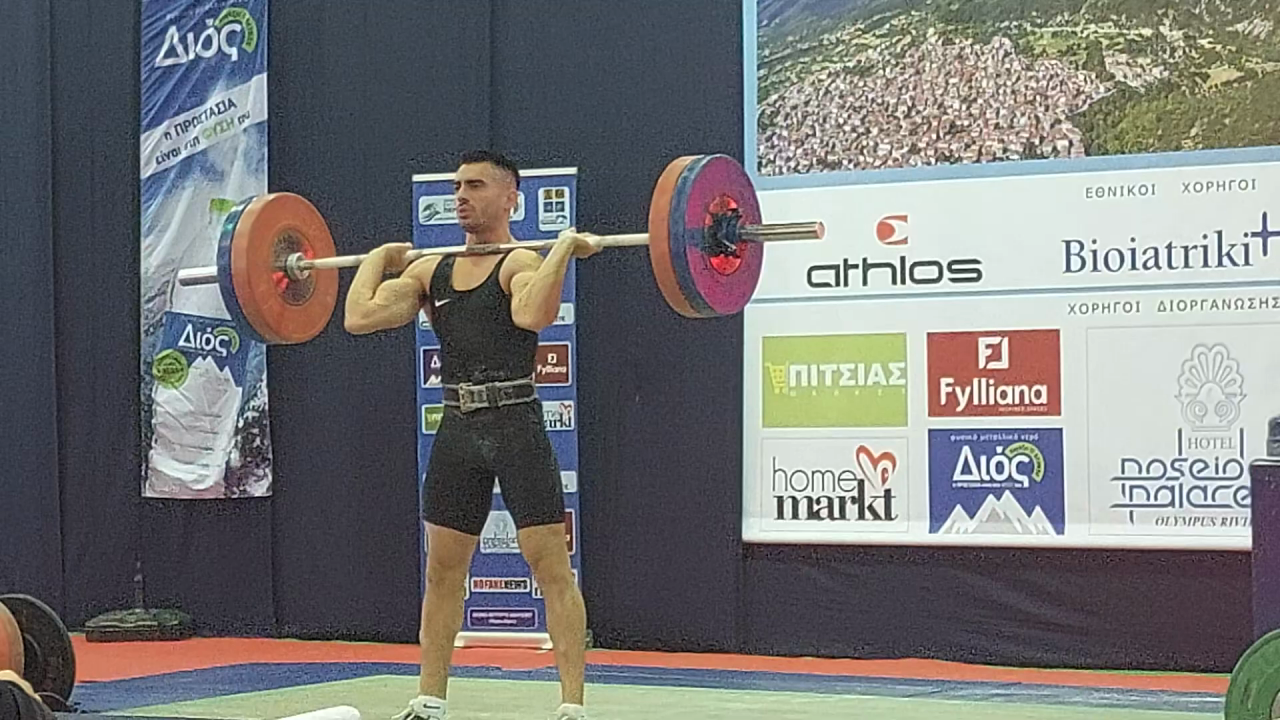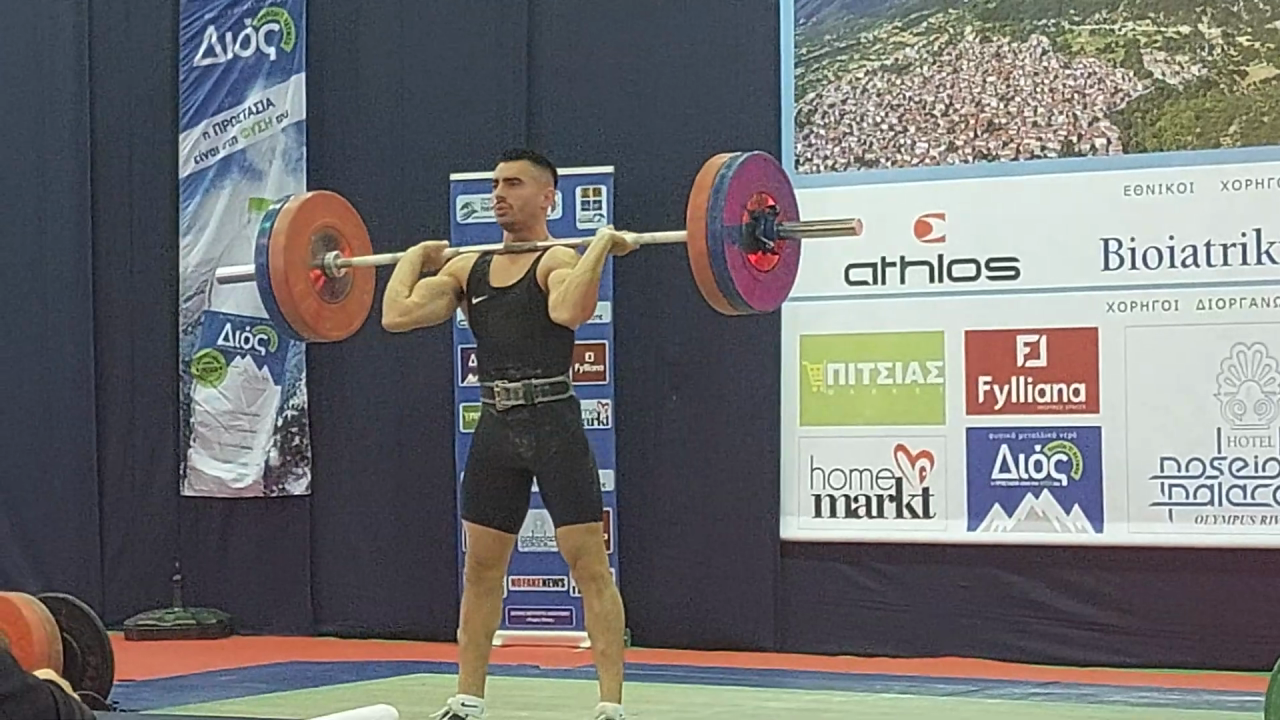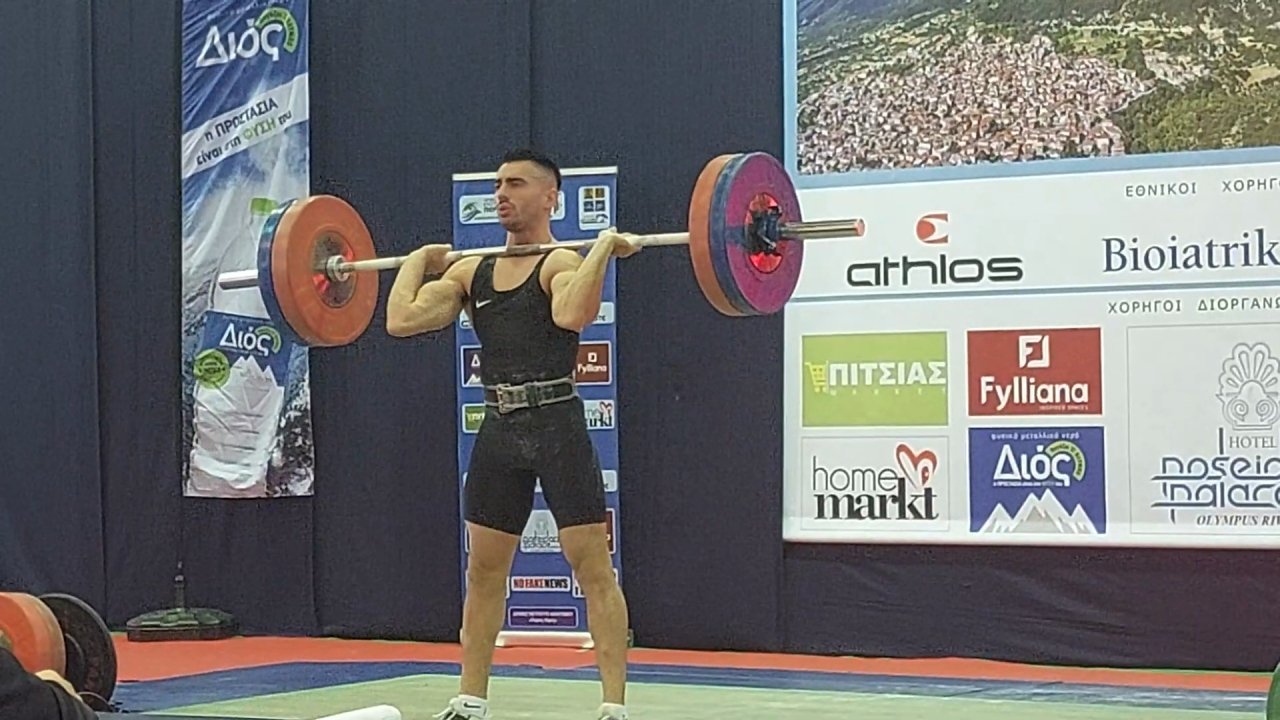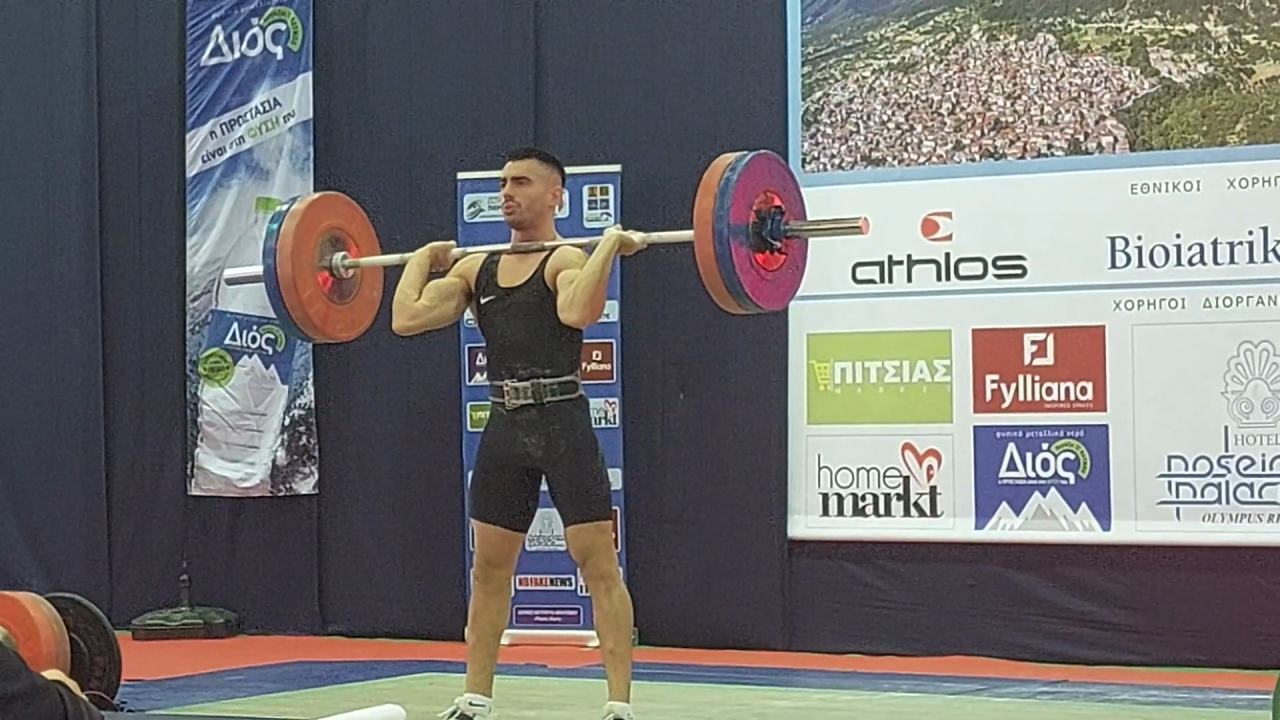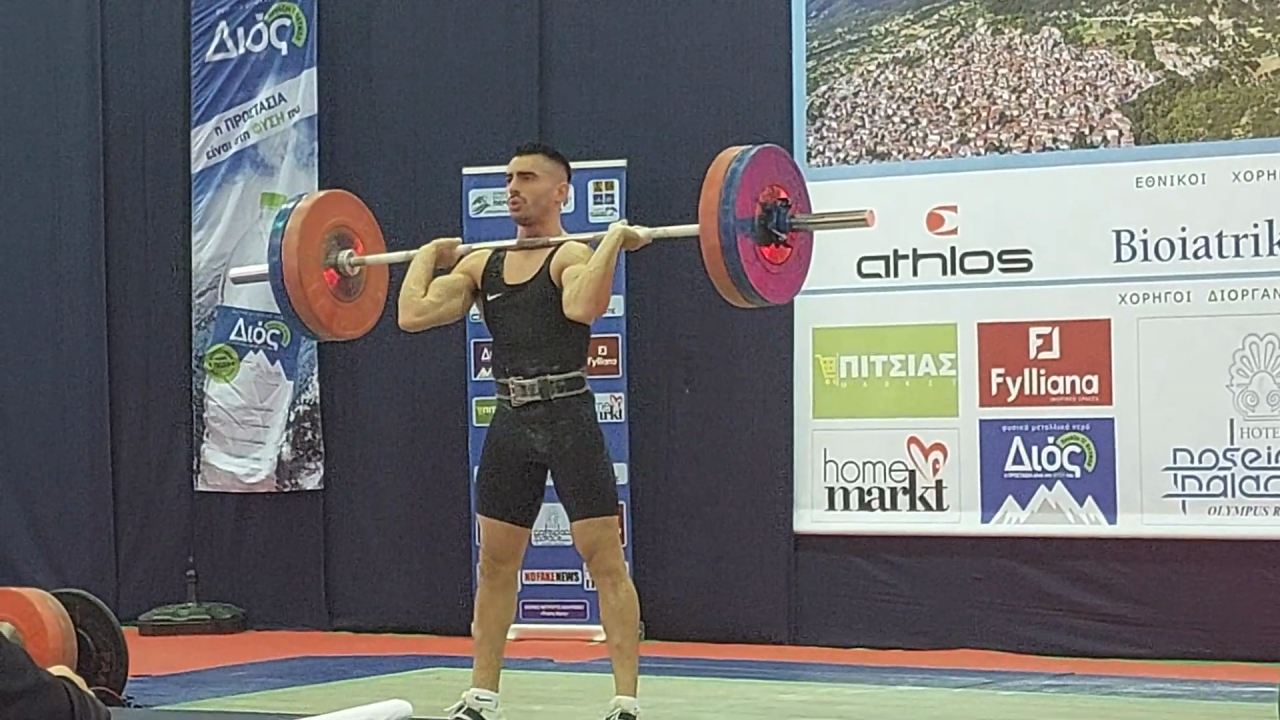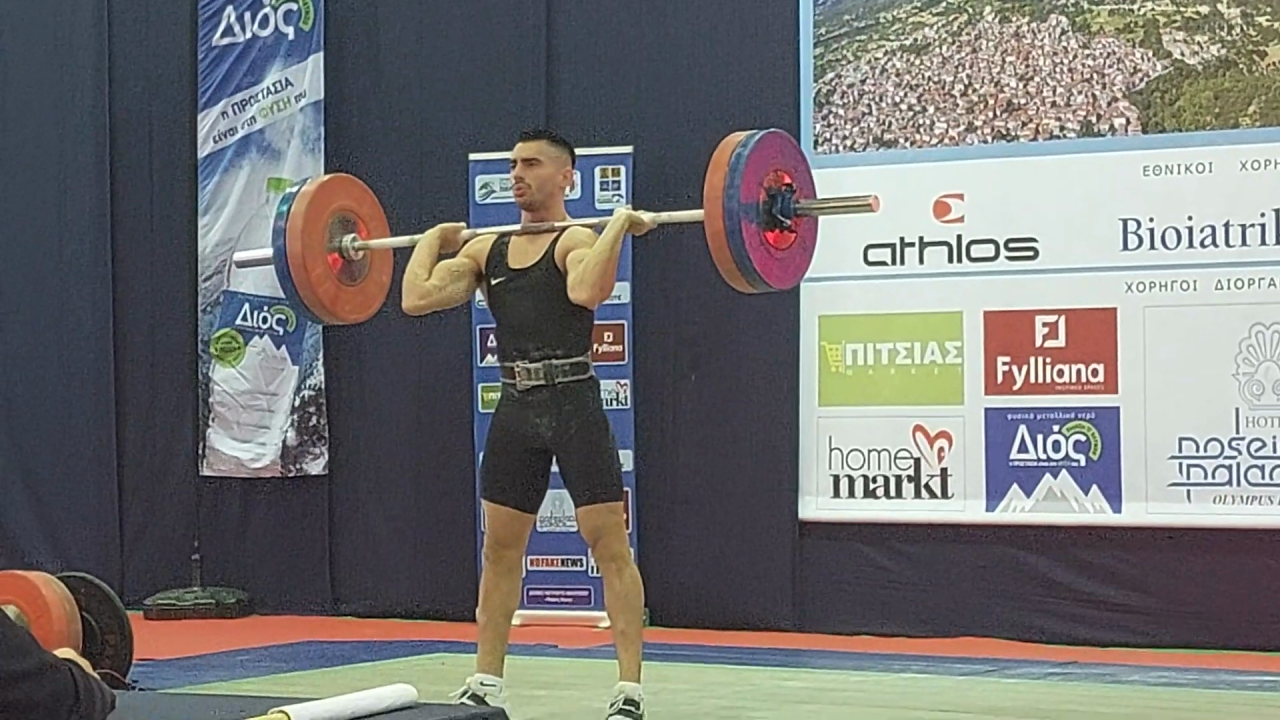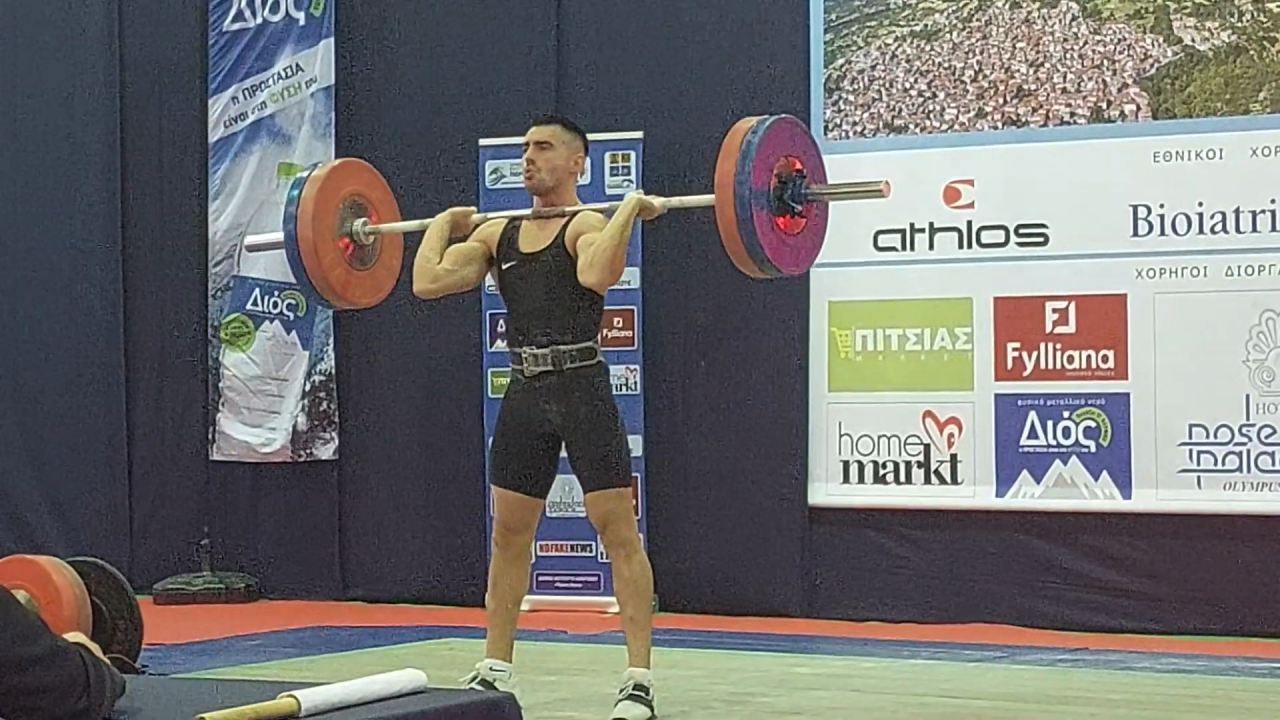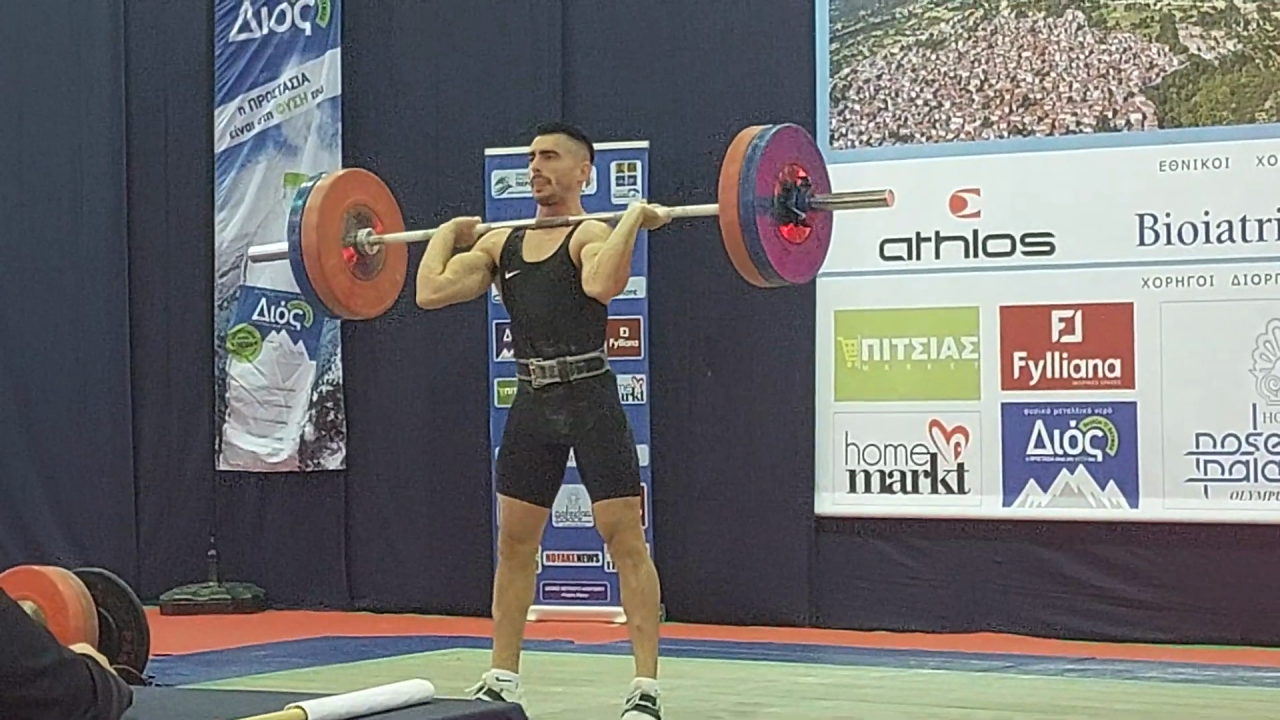
dt=0.7s
person 1, frame 1
left shoulder: (523, 262)
right shoulder: (430, 270)
left elbow: (531, 315)
right elbow: (359, 318)
left wrist: (564, 248)
right wrist: (376, 260)
left hip: (514, 425)
right hip: (457, 430)
left knee: (550, 567)
right knee: (441, 570)
person 1, frame 2
left shoulder: (560, 260)
right shoulder: (467, 268)
left elbow: (568, 311)
right elbow: (397, 316)
left wrist: (602, 244)
right wrist: (414, 257)
left hip: (552, 422)
right hip: (495, 427)
left knee: (590, 566)
right knee: (480, 569)
person 1, frame 3
left shoulder: (563, 263)
right shoulder: (470, 271)
left elbow: (571, 316)
right elbow: (401, 321)
left wrist: (604, 248)
right wrist: (416, 262)
left hip: (555, 425)
right hip: (498, 430)
left knee: (593, 569)
right knee: (482, 571)
person 1, frame 4
left shoulder: (568, 260)
right shoulder: (475, 269)
left elbow: (576, 313)
right elbow: (406, 319)
left wrist: (610, 244)
right wrist: (422, 259)
left hip: (560, 421)
right hip: (504, 427)
left knee: (599, 566)
right knee: (488, 569)
person 1, frame 5
left shoulder: (575, 256)
right shoulder: (480, 265)
left elbow: (581, 308)
right elbow: (412, 315)
left wrist: (615, 240)
right wrist: (427, 255)
left hip: (567, 418)
right hip: (509, 423)
left knee: (605, 561)
right knee: (494, 564)
person 1, frame 6
left shoulder: (580, 240)
right shoulder: (485, 249)
left elbow: (586, 291)
right elbow: (416, 299)
left wrist: (620, 223)
right wrist: (432, 240)
left hip: (572, 402)
right hip: (515, 408)
left knee: (610, 547)
right knee: (499, 549)
person 1, frame 7
left shoulder: (590, 224)
right shoulder: (495, 233)
left elbow: (595, 275)
right elbow: (427, 283)
left wrist: (629, 210)
right wrist: (442, 225)
left hip: (581, 389)
right hip: (524, 393)
left knee: (619, 533)
right knee: (508, 534)
right ankle: (495, 668)
person 1, frame 8
left shoulder: (594, 234)
right shoulder: (500, 243)
left elbow: (600, 286)
right elbow: (431, 293)
left wrist: (635, 218)
right wrist: (445, 235)
left hip: (588, 397)
right hip: (532, 403)
left knee: (625, 542)
right knee: (514, 543)
